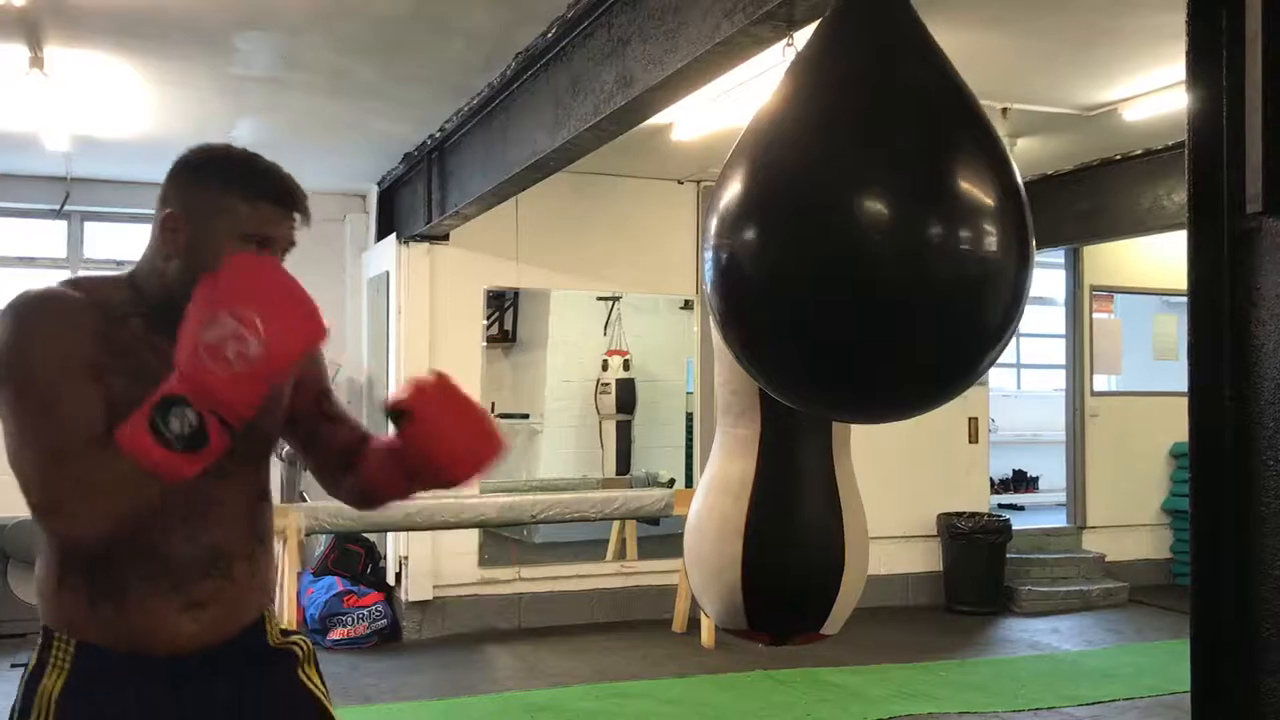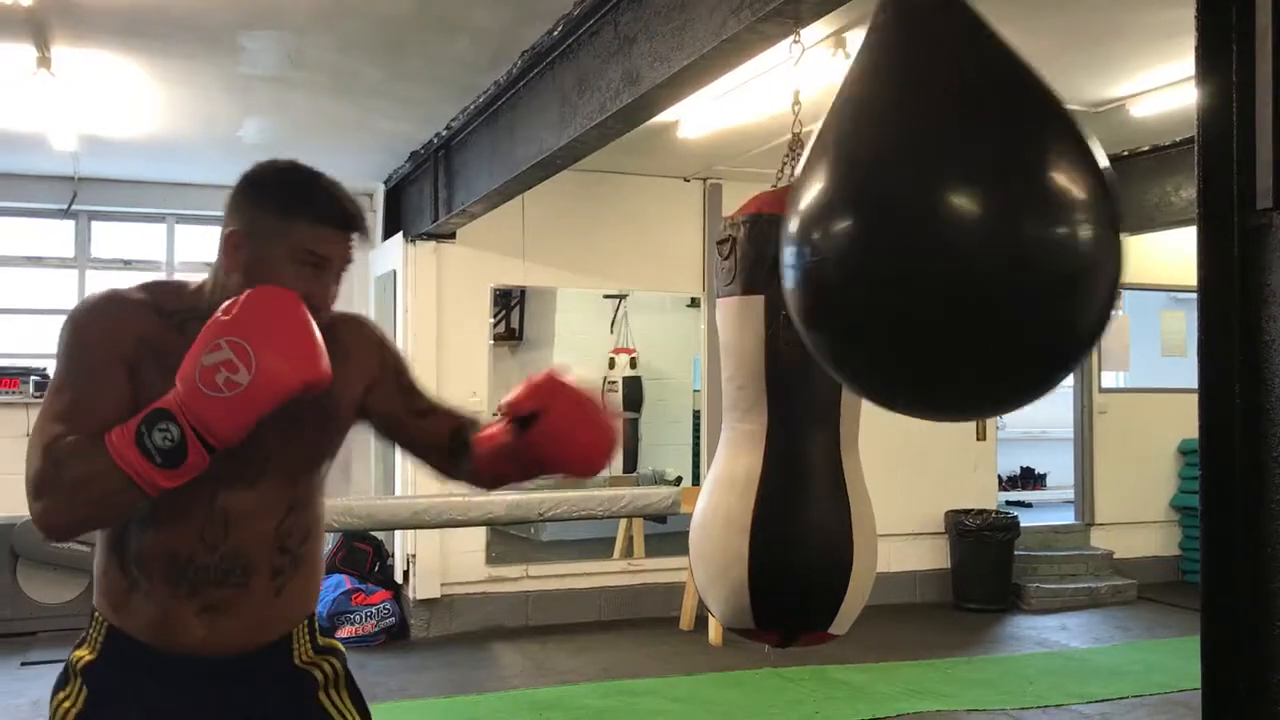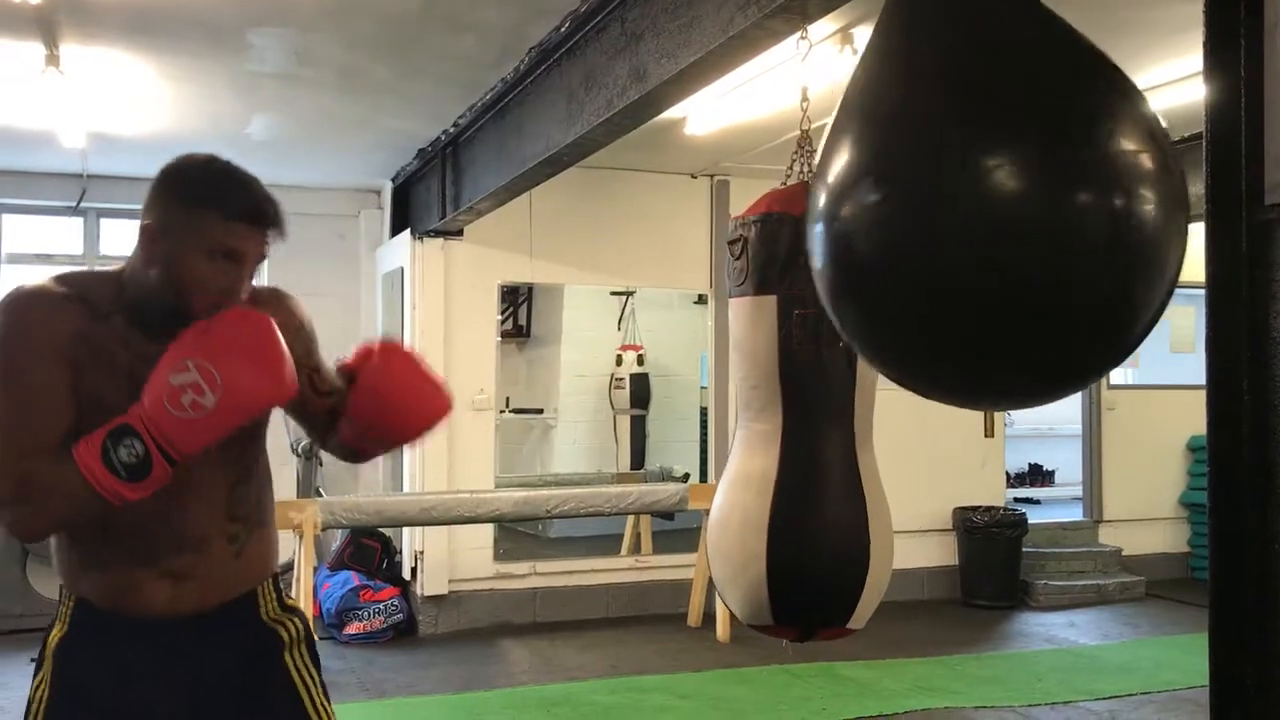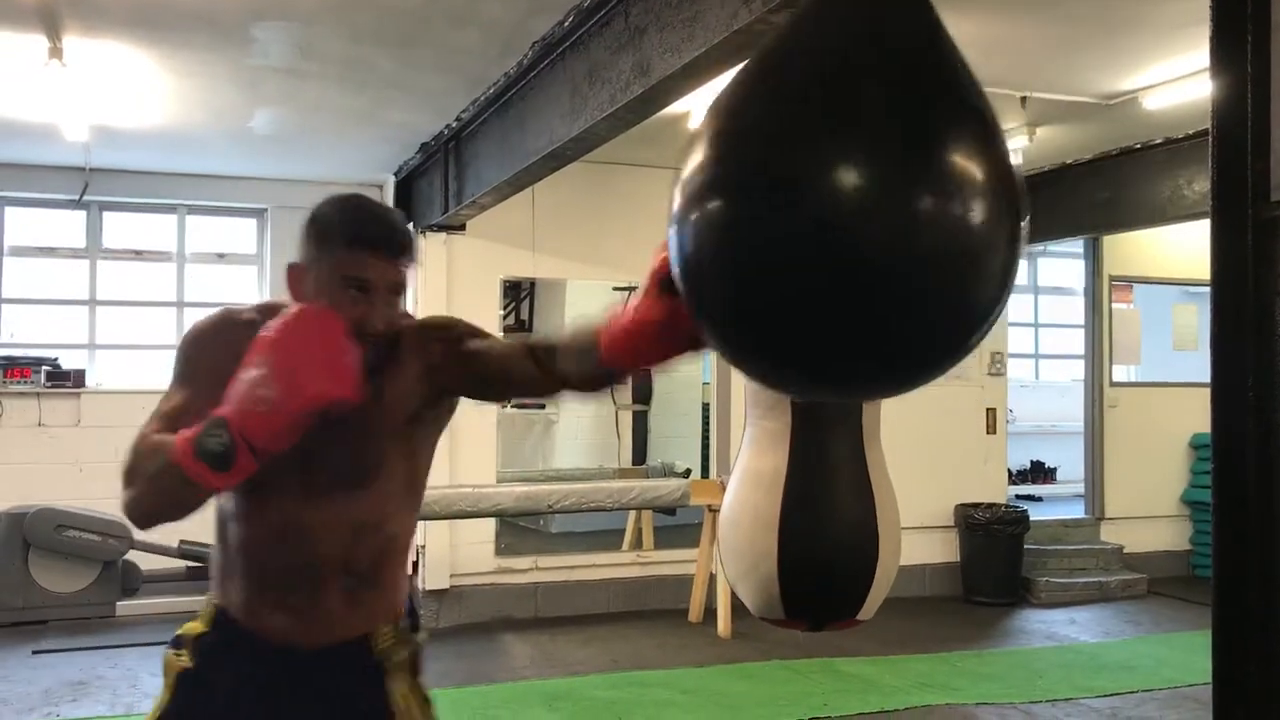
dt=0.4s
person 1, frame 1
left shoulder: (276, 339)
right shoulder: (52, 324)
left elbow: (352, 474)
right elbow: (71, 515)
left wrist: (418, 451)
right wrist: (201, 400)
left hip: (249, 662)
person 1, frame 2
left shoulder: (351, 348)
right shoulder: (116, 325)
left elbow: (457, 448)
right elbow: (55, 507)
left wrist: (528, 432)
right wrist: (188, 418)
person 1, frame 3
left shoulder: (267, 322)
left elbow: (342, 428)
left wrist: (382, 404)
right wrist: (153, 432)
left hip: (246, 634)
right hip: (100, 646)
person 1, frame 4
left shoulder: (433, 355)
right shoulder: (226, 342)
left elbow: (563, 366)
right elbow: (147, 498)
left wrist: (662, 315)
right wrist: (236, 428)
left hip: (361, 661)
right hip: (232, 653)
